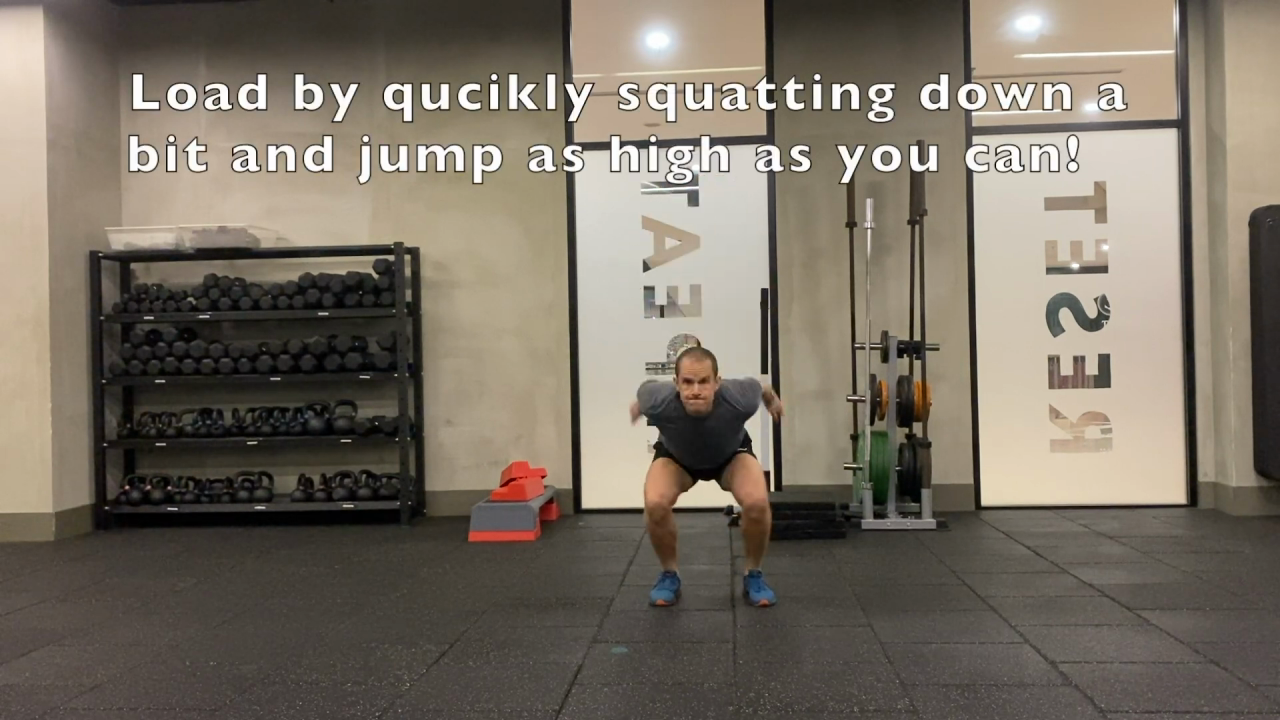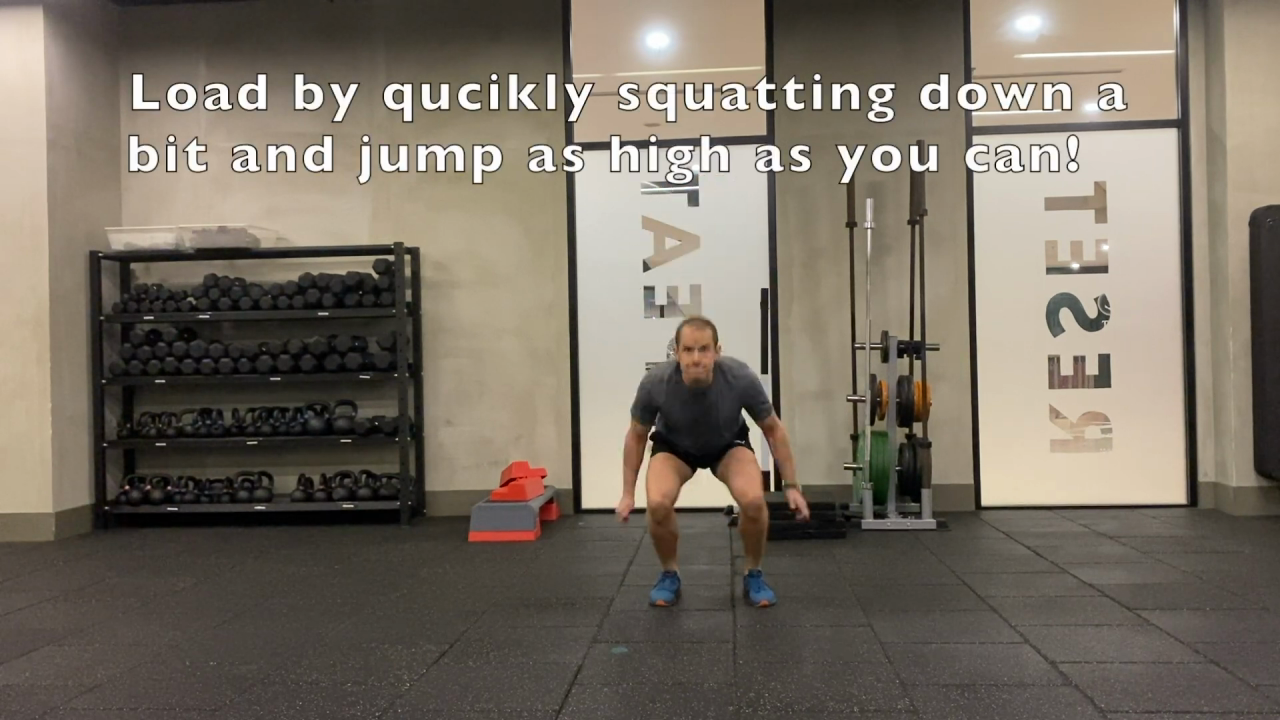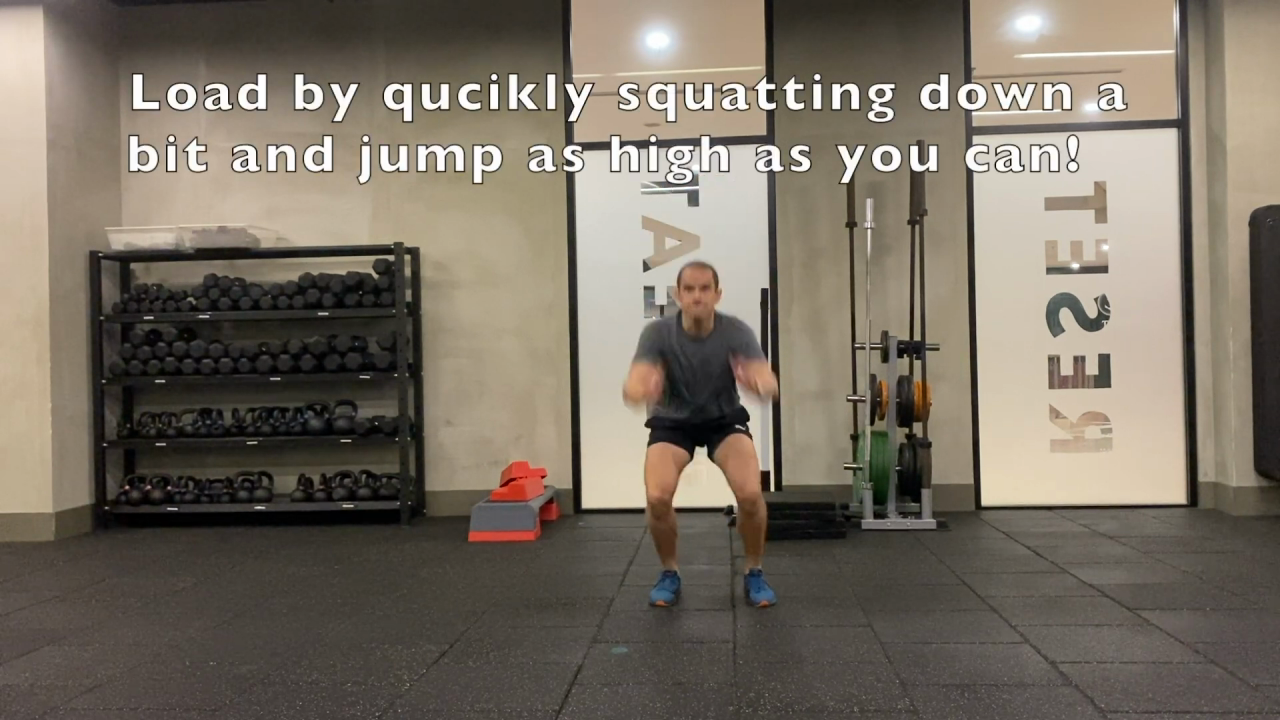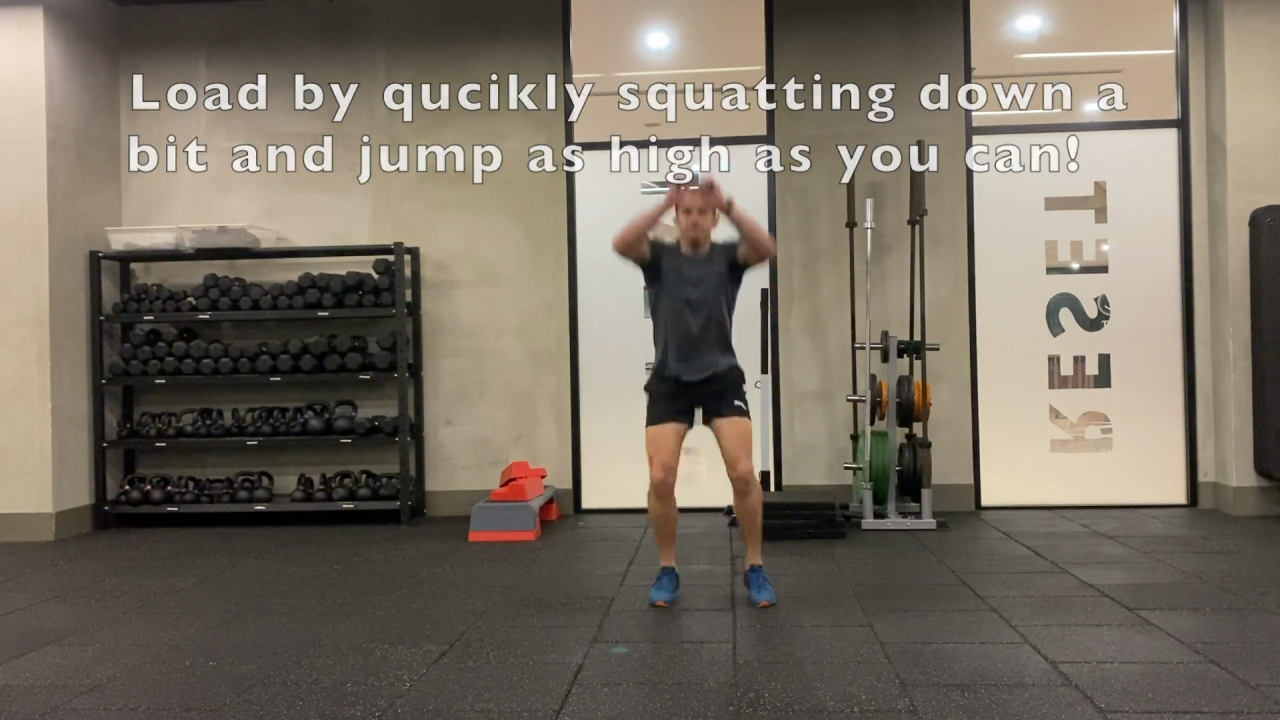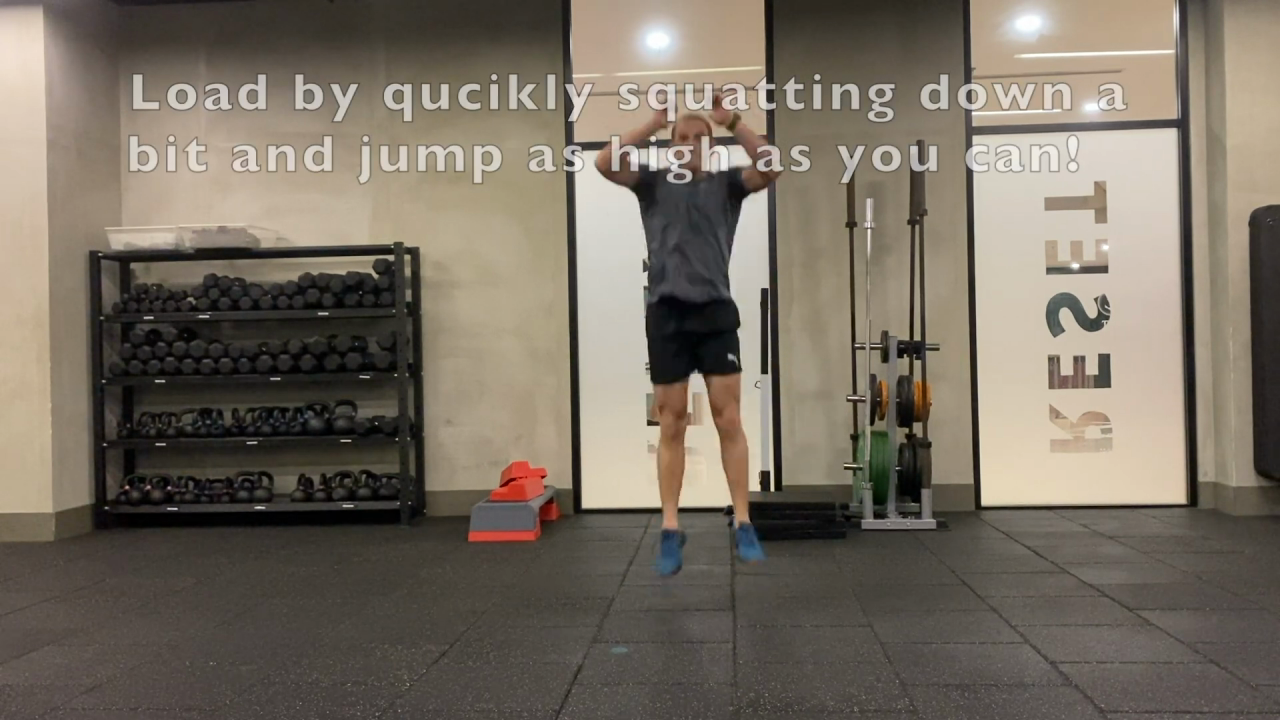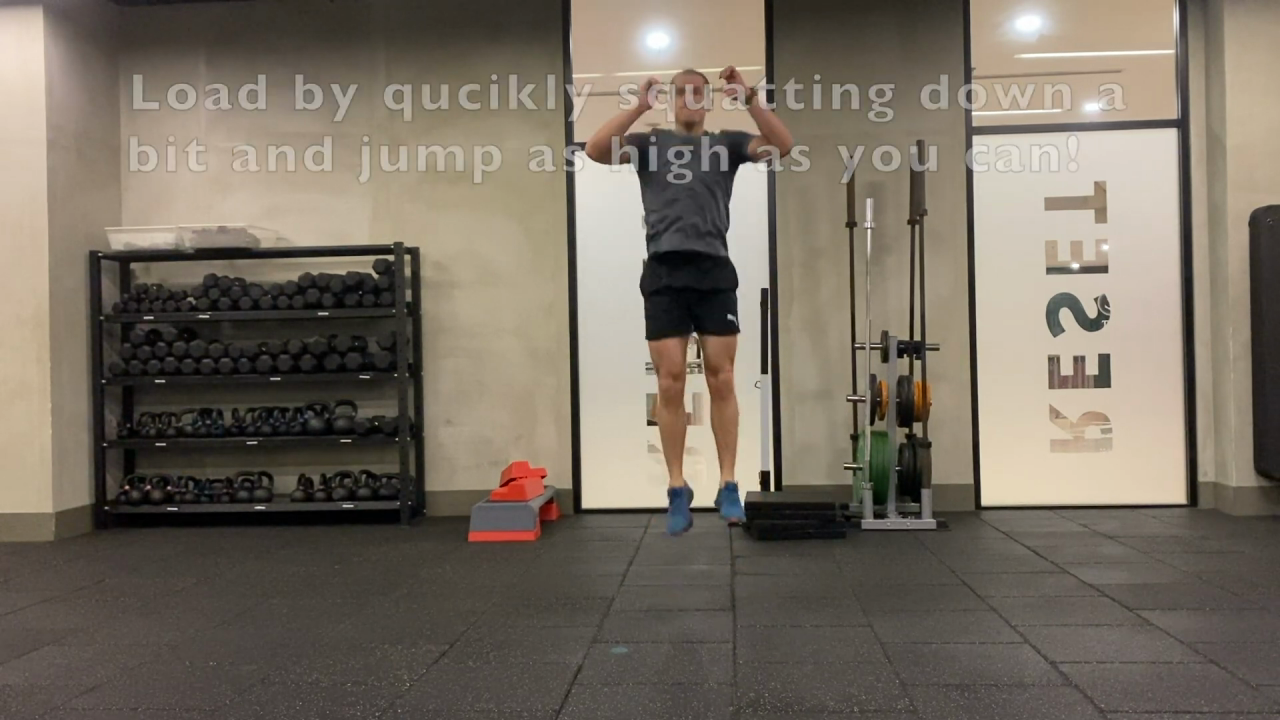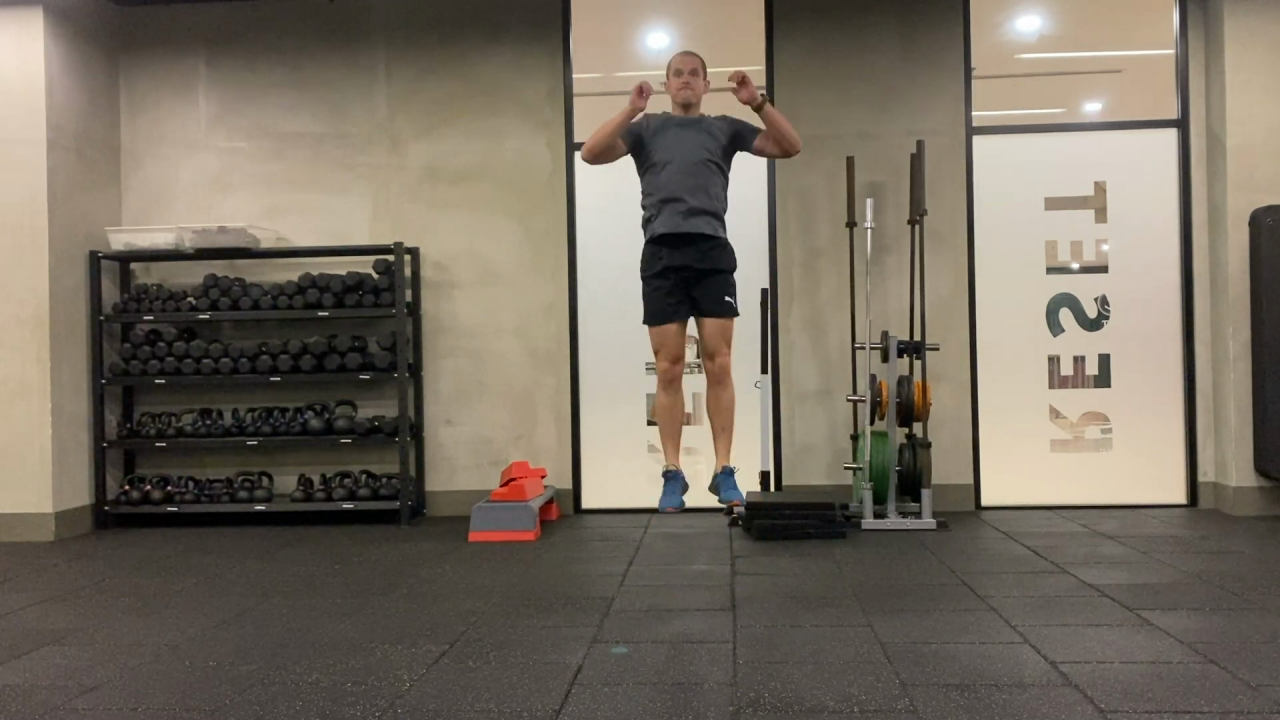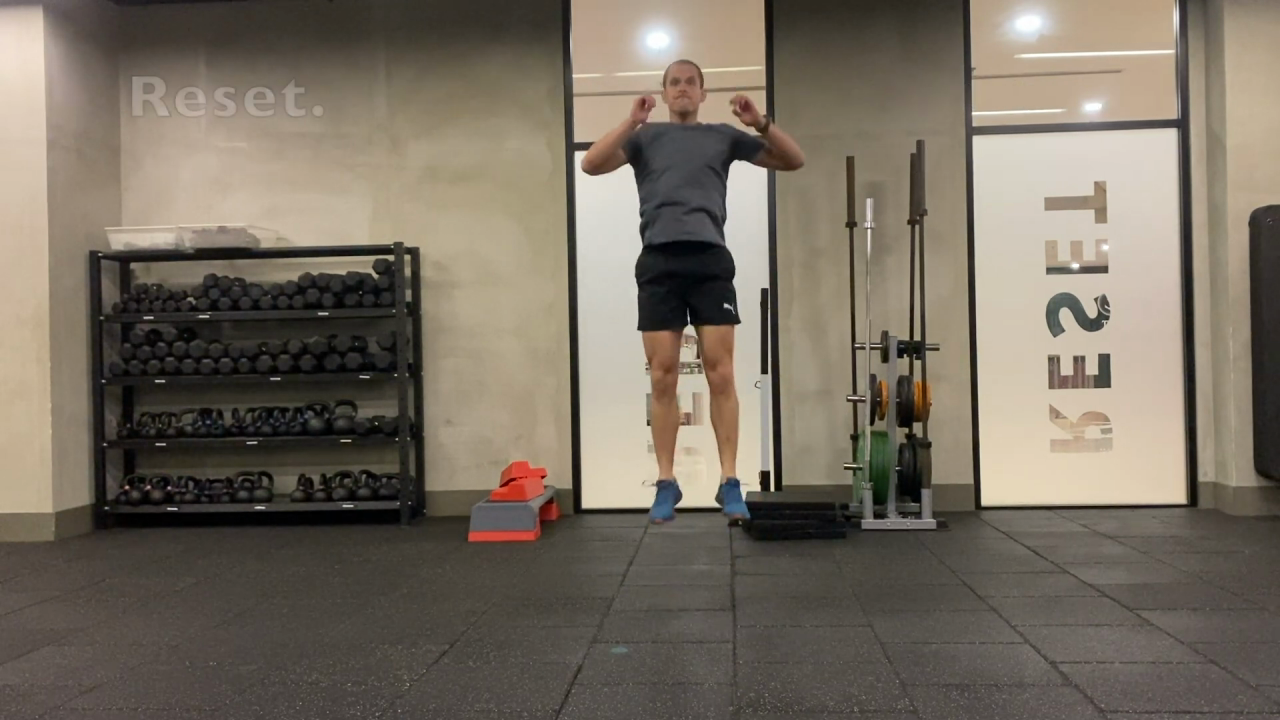
dt=0.1s
person 1, frame 1
left shoulder: (740, 397)
right shoulder: (659, 401)
left elbow: (760, 388)
left wrist: (773, 400)
right wrist: (637, 406)
left hip: (730, 454)
right hip: (676, 457)
left knee: (757, 502)
right knee: (655, 503)
left ankle: (753, 574)
right ankle: (670, 573)
person 1, frame 2
left shoulder: (740, 378)
right shoulder: (657, 383)
left elbow: (773, 429)
right elbow: (636, 435)
left wrist: (792, 487)
right wrist: (628, 492)
left hip: (727, 443)
right hip: (677, 447)
left knee: (753, 499)
right knee: (657, 502)
left ankle: (753, 574)
right ankle: (669, 573)
person 1, frame 3
left shoulder: (736, 332)
right shoulder: (657, 334)
left elbow: (769, 387)
right elbow: (631, 391)
left wrist: (757, 379)
right wrist: (645, 385)
left hip: (724, 420)
right hip: (672, 422)
left knee: (750, 493)
right knee: (658, 497)
left ankle: (754, 572)
right ankle: (669, 572)
person 1, frame 4
left shoulder: (729, 255)
right shoulder: (657, 255)
left elbow: (768, 249)
right elbow: (621, 245)
left wrist: (731, 209)
right wrist: (659, 209)
left hip: (720, 375)
right hip: (670, 378)
left knee: (743, 473)
right knee: (661, 477)
left ankle: (754, 567)
right ankle: (667, 567)
person 1, frame 5
left shoulder: (728, 183)
right shoulder: (651, 182)
left elbow: (770, 170)
right elbow: (605, 165)
left wrist: (733, 122)
right wrist: (652, 125)
left hip: (716, 313)
right hip: (666, 313)
left knee: (728, 421)
right knee: (671, 425)
left ankle: (743, 523)
right ankle: (670, 529)
person 1, frame 6
left shoulder: (726, 145)
right shoulder: (648, 143)
left elbow: (782, 147)
right elbow: (595, 150)
left wrist: (749, 98)
right wrist: (637, 108)
left hip: (713, 271)
right hip: (663, 271)
left knee: (721, 381)
right knee: (670, 385)
left ankle: (728, 484)
right ankle: (677, 488)
person 1, frame 7
left shoulder: (727, 128)
right shoulder: (645, 128)
left elbow: (790, 147)
right elbow: (591, 154)
left wrist: (758, 102)
right wrist: (631, 110)
left hip: (712, 252)
right hip: (662, 254)
left knee: (718, 366)
right knee: (669, 368)
left ankle: (724, 470)
right ankle: (672, 472)
person 1, frame 8
left shoulder: (724, 136)
right shoulder: (643, 137)
left elbow: (793, 161)
right elbow: (590, 166)
left wrist: (760, 123)
right wrist: (630, 123)
left hip: (710, 261)
right hip: (659, 262)
left knee: (720, 375)
right knee: (663, 378)
left ankle: (730, 482)
right ankle: (666, 482)
